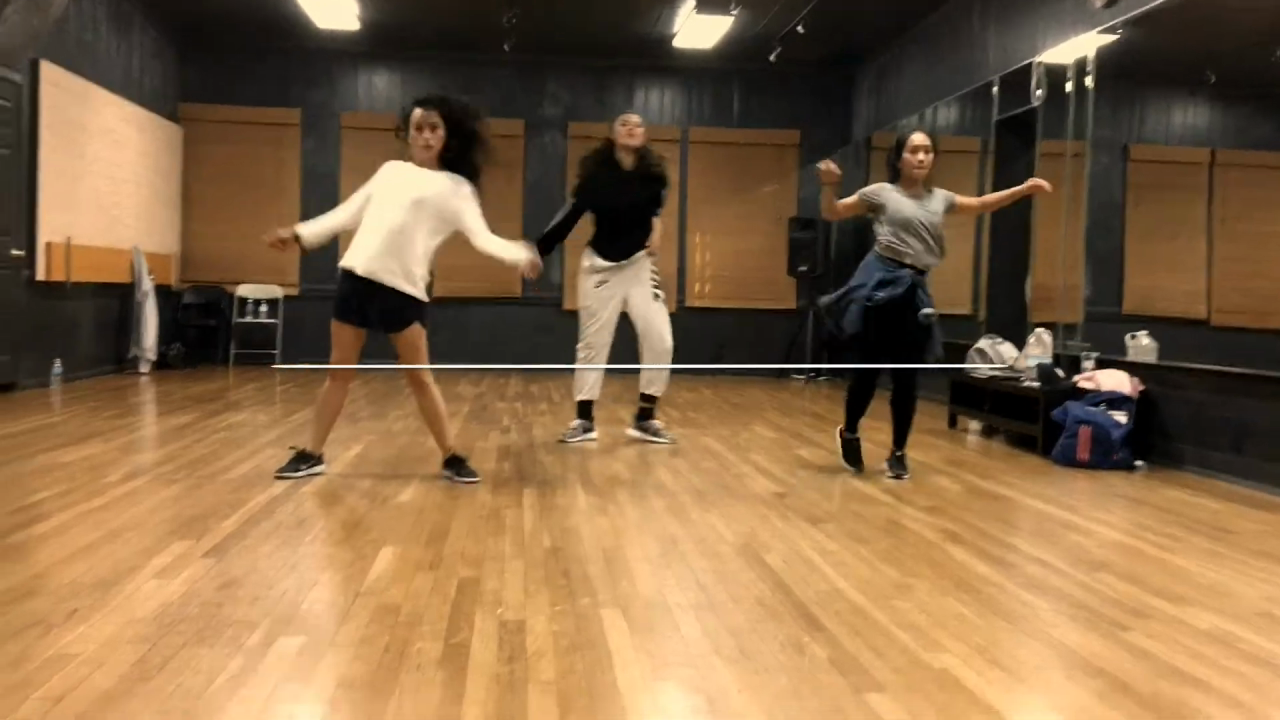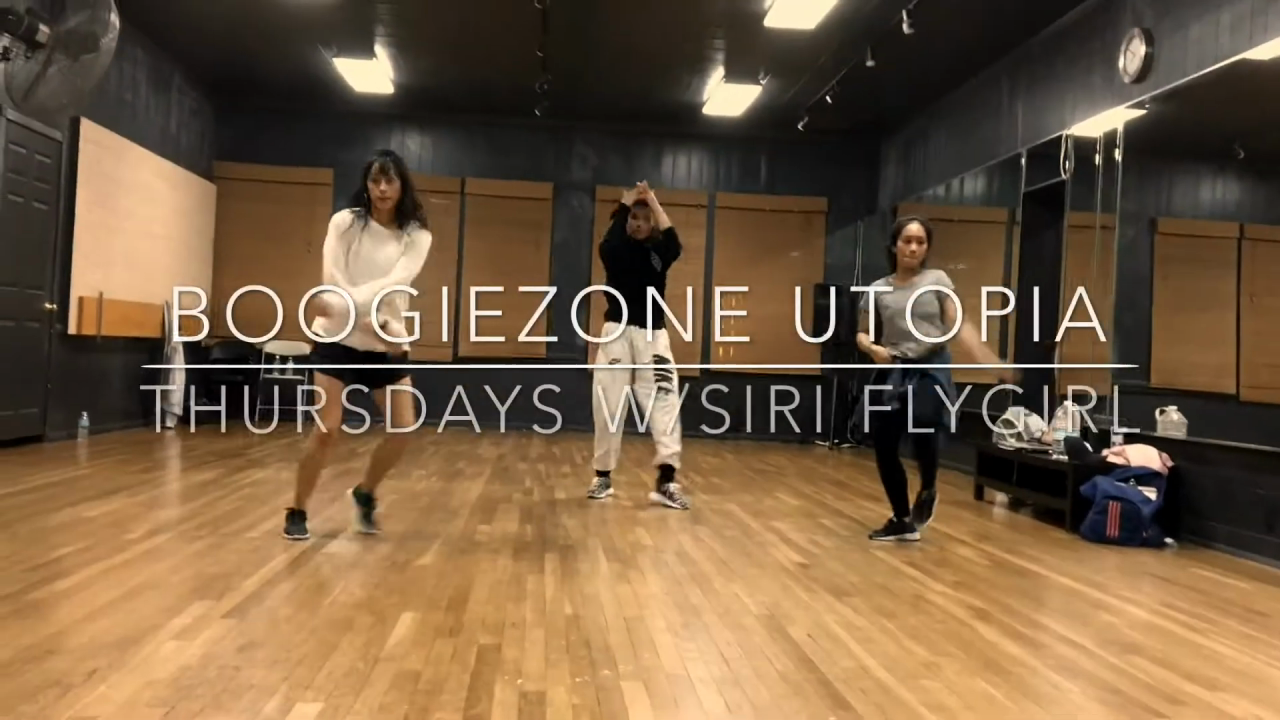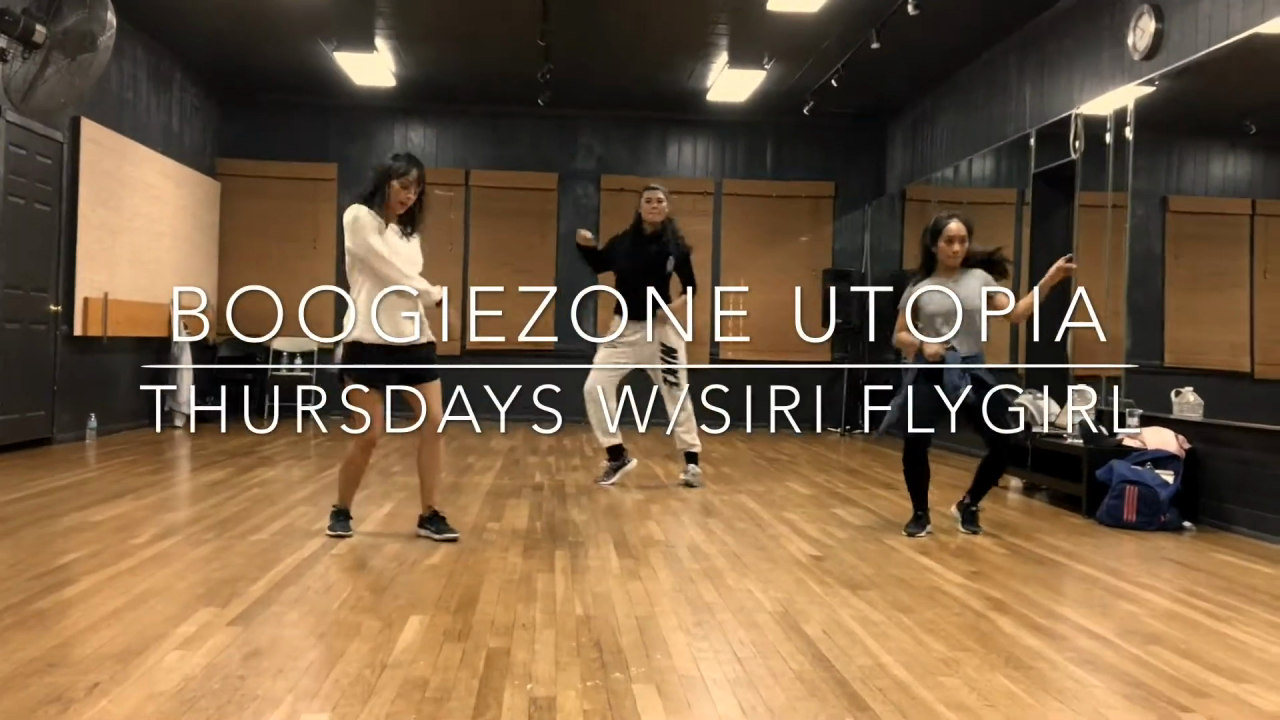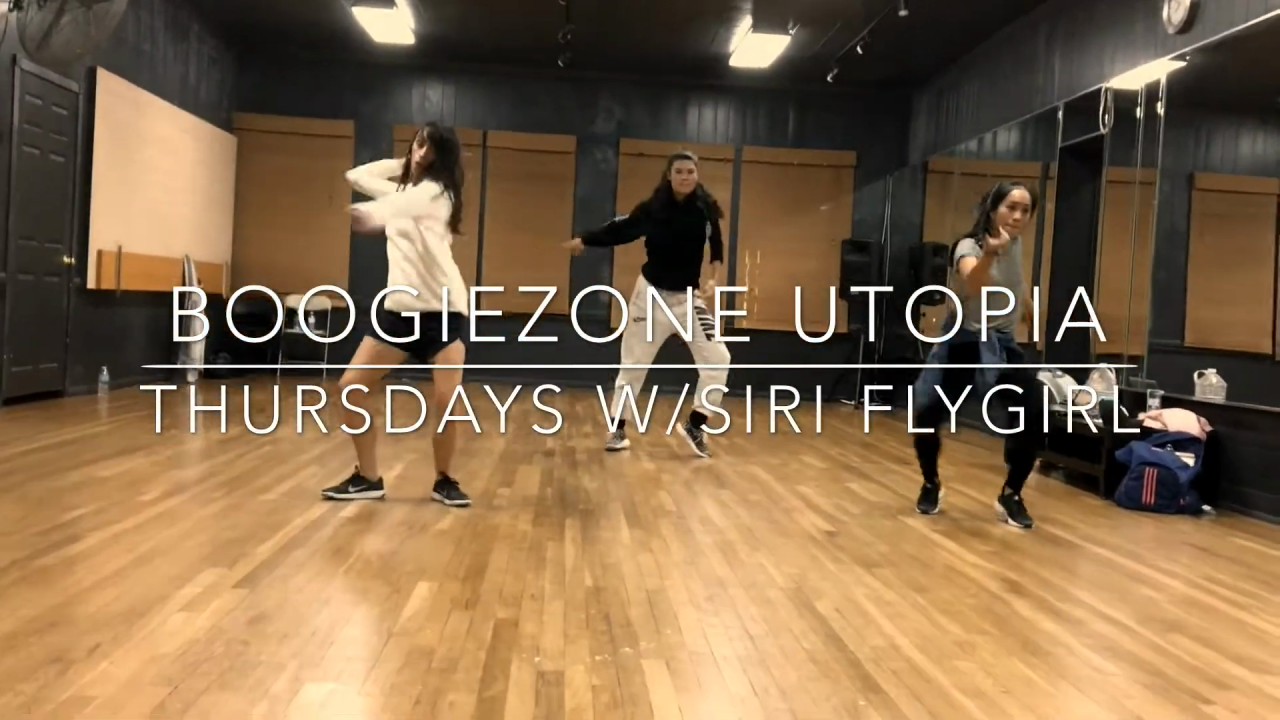
dt=1s
person 1, frame 1
left shoulder: (457, 187)
right shoulder: (391, 171)
left elbow: (483, 237)
right elbow: (351, 212)
left wrist: (519, 254)
right wrist: (300, 233)
left hip: (403, 288)
right hip: (357, 278)
left knee: (419, 378)
right knee: (339, 370)
left ankle: (452, 458)
right ankle: (311, 454)
person 1, frame 2
left shoulder: (418, 236)
right shoulder: (345, 222)
left elbow: (395, 284)
right elbow: (333, 280)
right wrist: (371, 323)
left hip: (386, 345)
right hip: (339, 340)
left knee: (402, 431)
right knee: (326, 430)
left ankle: (365, 492)
right ankle: (297, 511)
person 1, frame 3
left shoulder: (410, 232)
right shoulder: (358, 217)
right elbow: (391, 271)
right wrist: (437, 298)
left hip: (415, 341)
right hip: (369, 341)
left knee: (434, 425)
right knee: (369, 435)
left ankle: (429, 514)
right ankle: (341, 510)
person 1, frame 4
left shoulder: (434, 189)
right shoulder: (401, 190)
left elbow: (402, 208)
right elbow: (358, 177)
left wrist: (373, 212)
right wrist: (400, 163)
left hip: (442, 310)
right hip: (397, 310)
left knee: (447, 403)
right knee: (350, 387)
left ankle: (443, 480)
right ankle: (368, 477)
person 2, frame 1
left shoulder: (939, 198)
right shoulder: (881, 192)
left elbow: (980, 204)
right elbow: (833, 213)
left wrist: (1023, 188)
right wrist: (829, 185)
left hip: (913, 289)
right hip: (880, 282)
left knee: (907, 376)
right knee: (870, 367)
left ankle: (897, 453)
right ankle: (848, 435)
person 2, frame 2
left shoulder: (937, 280)
right shoulder: (877, 290)
left elbow: (959, 325)
right elbow: (863, 333)
left wrist: (988, 359)
right wrist: (872, 348)
left hip: (928, 372)
right hip: (891, 373)
left knee: (922, 427)
right knee: (884, 449)
left ankle: (927, 492)
right ankle: (902, 520)
person 2, frame 3
left shoulder: (980, 278)
right shoulder: (919, 288)
left elbow: (1014, 313)
right elbow: (899, 336)
left wrist: (1048, 281)
right wrist: (922, 344)
left hip: (971, 372)
right hip: (931, 373)
left knee: (1003, 444)
right knee: (914, 441)
left ankle: (968, 505)
right ankle: (921, 513)
person 2, frame 4
left shoulder: (1015, 245)
right shoulder: (969, 247)
right elbow: (972, 285)
left wrist: (1025, 305)
right wrist: (990, 254)
left hip: (1002, 346)
right hip: (964, 345)
left knee: (1033, 420)
right knee: (926, 420)
left ankle: (1011, 495)
right ankle: (931, 485)
person 3, frame 1
left shoulder: (653, 172)
right shoulder: (595, 172)
right elbow: (571, 213)
left wrist: (657, 232)
right wrist: (539, 248)
left hip: (639, 263)
right hip: (600, 265)
left knee: (660, 339)
right knee: (592, 342)
left ankle: (645, 418)
right ankle: (584, 420)
person 3, frame 2
left shoulder: (659, 249)
right shoulder: (616, 250)
left elbow: (673, 248)
right elbow: (609, 247)
left wrist: (654, 204)
right wrist: (624, 206)
left hip: (653, 335)
right hip: (617, 332)
left knee: (665, 406)
right knee: (607, 407)
left ankle: (666, 482)
right ankle: (603, 477)
person 3, frame 3
left shoulder: (674, 245)
right shoulder: (624, 241)
left elbow: (690, 283)
right elbow: (598, 263)
left wrist: (681, 302)
right wrist: (586, 246)
left hip: (659, 327)
right hip: (623, 327)
left knee: (676, 395)
right knee: (595, 389)
left ankle: (691, 462)
right ankle: (617, 456)
person 3, frame 4
left shoulder: (705, 209)
right shoulder: (653, 208)
left elbow: (716, 244)
right elbow: (619, 230)
left wrist: (714, 274)
right wrist: (584, 240)
left hip: (690, 296)
right hip: (652, 294)
left knee: (718, 359)
right knee: (633, 364)
left ankle: (695, 424)
right ankle: (619, 428)
